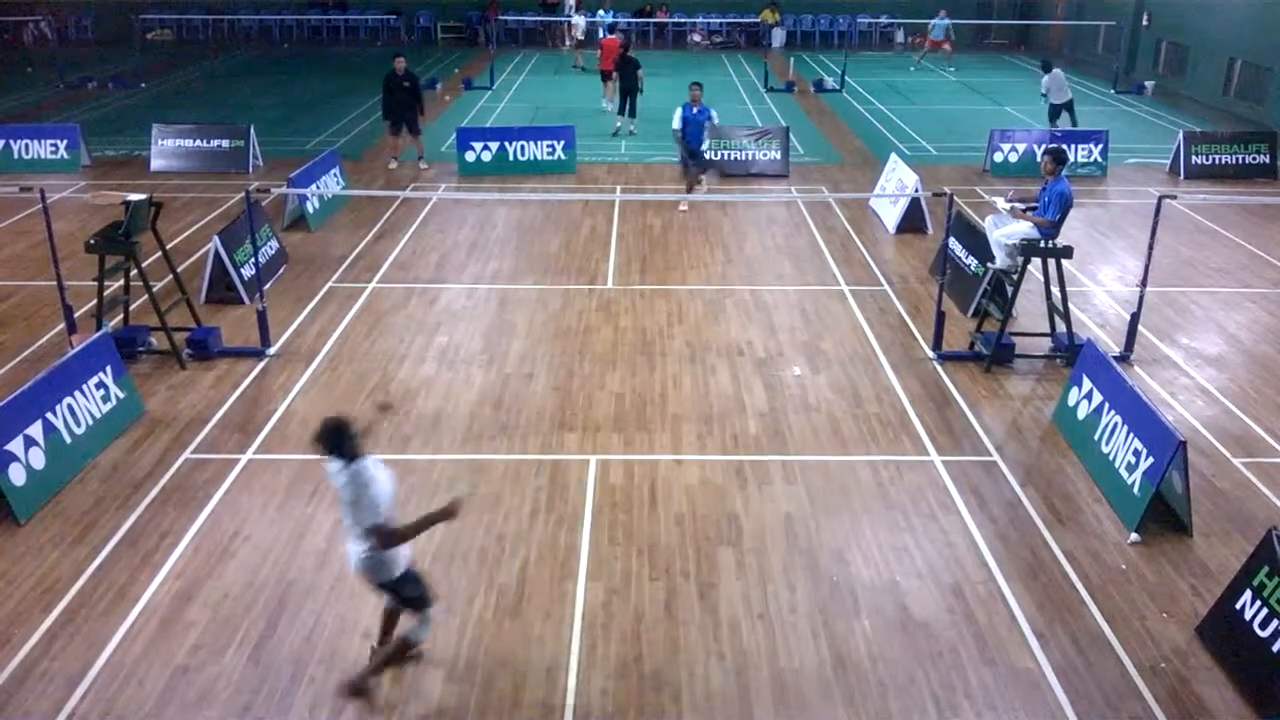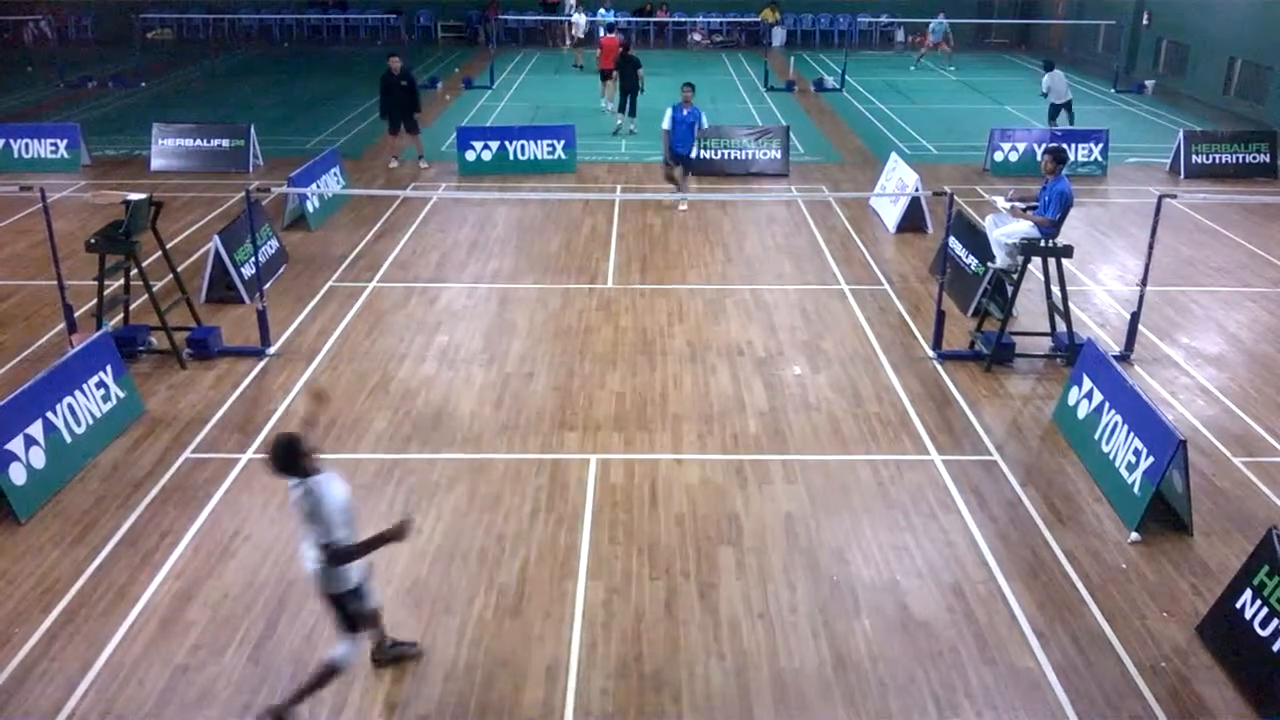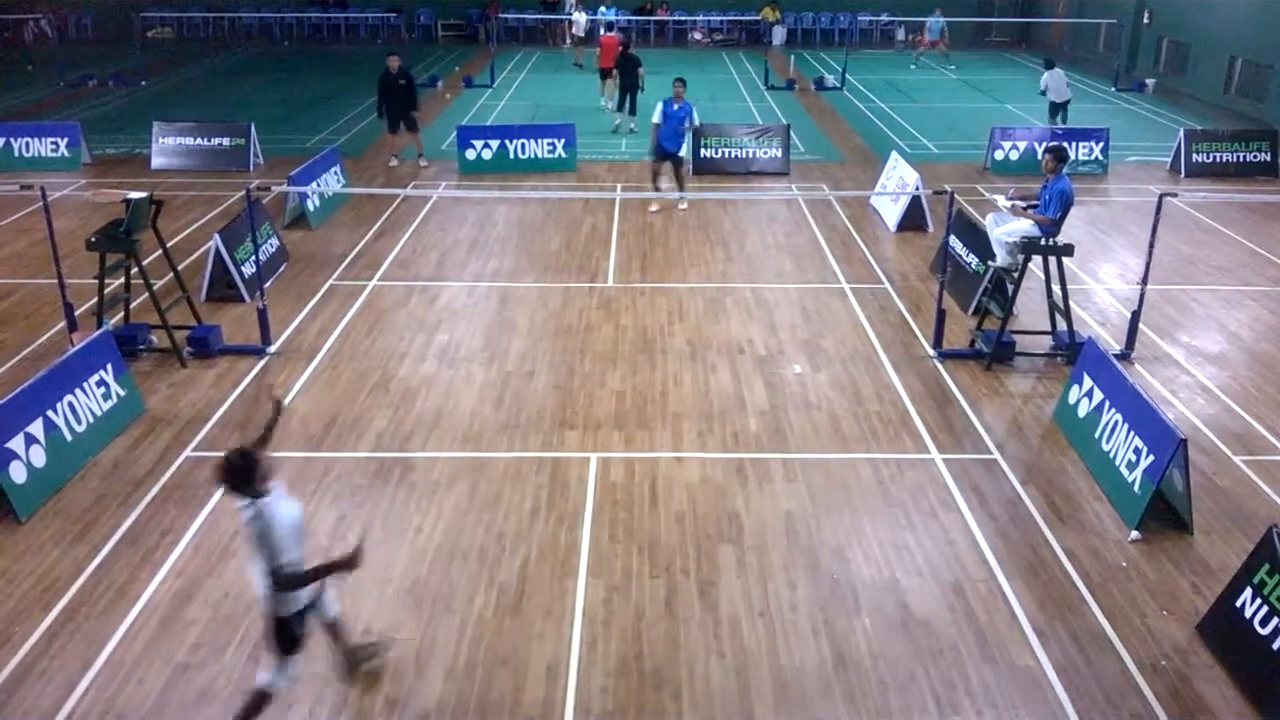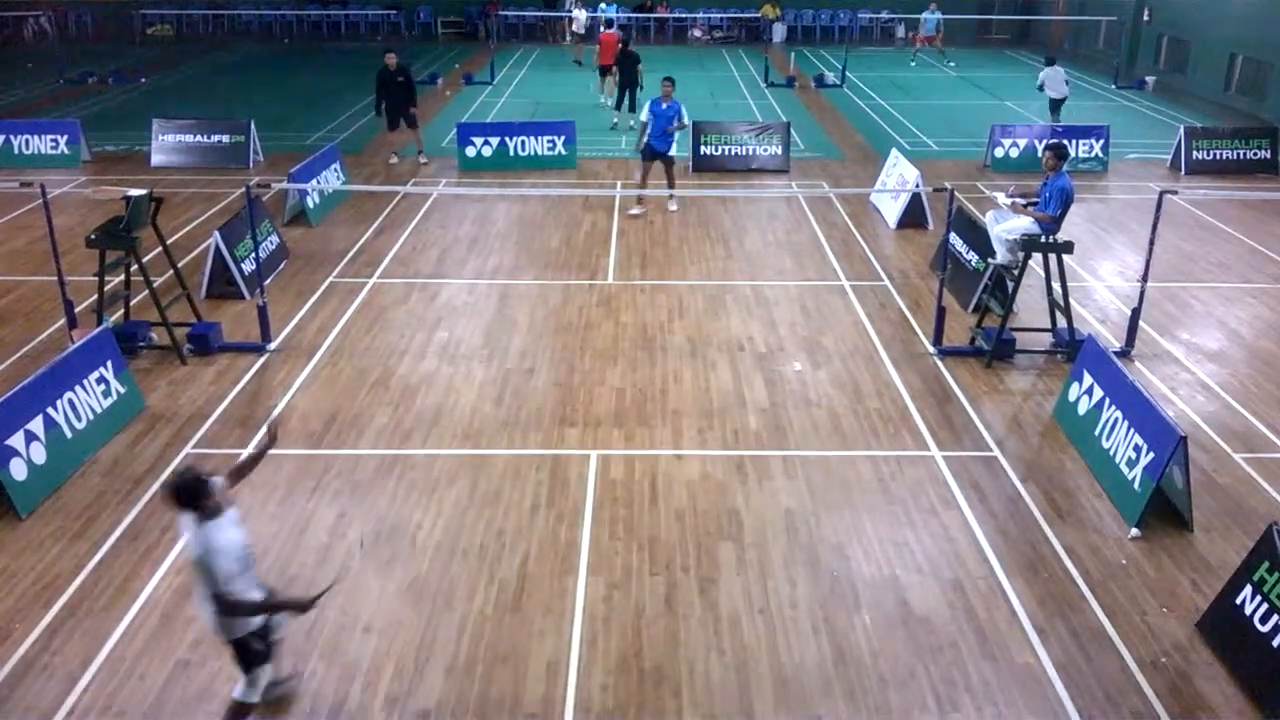
dt=0.1s
person 1, frame 1
left shoulder: (336, 462)
right shoulder: (367, 483)
right elbow: (385, 537)
right wrist: (435, 517)
left hip: (364, 554)
right hip: (383, 562)
left knee: (400, 596)
right knee: (426, 616)
left ankle: (381, 650)
right ankle: (362, 679)
person 1, frame 2
left shoulder: (293, 468)
right shoulder: (323, 500)
right elbow: (335, 557)
left wrist: (310, 416)
right wrist: (386, 537)
left hip: (333, 566)
right hip: (338, 574)
left knee: (365, 596)
right knee: (351, 644)
left ankle: (383, 648)
person 1, frame 3
left shoulder: (244, 490)
right shoulder: (272, 522)
left elbow: (251, 456)
right elbow: (284, 580)
left wrist: (272, 422)
right wrist: (338, 566)
right hip: (288, 597)
left knee: (326, 599)
right knee: (284, 667)
left ankle: (351, 656)
person 1, frame 4
right shoulder: (212, 546)
left elbow: (231, 477)
right elbow: (228, 606)
left wrist: (265, 448)
right wrist: (288, 605)
left hip: (251, 599)
right hip: (238, 620)
left knee: (275, 621)
right knee: (256, 678)
left ankle: (268, 685)
